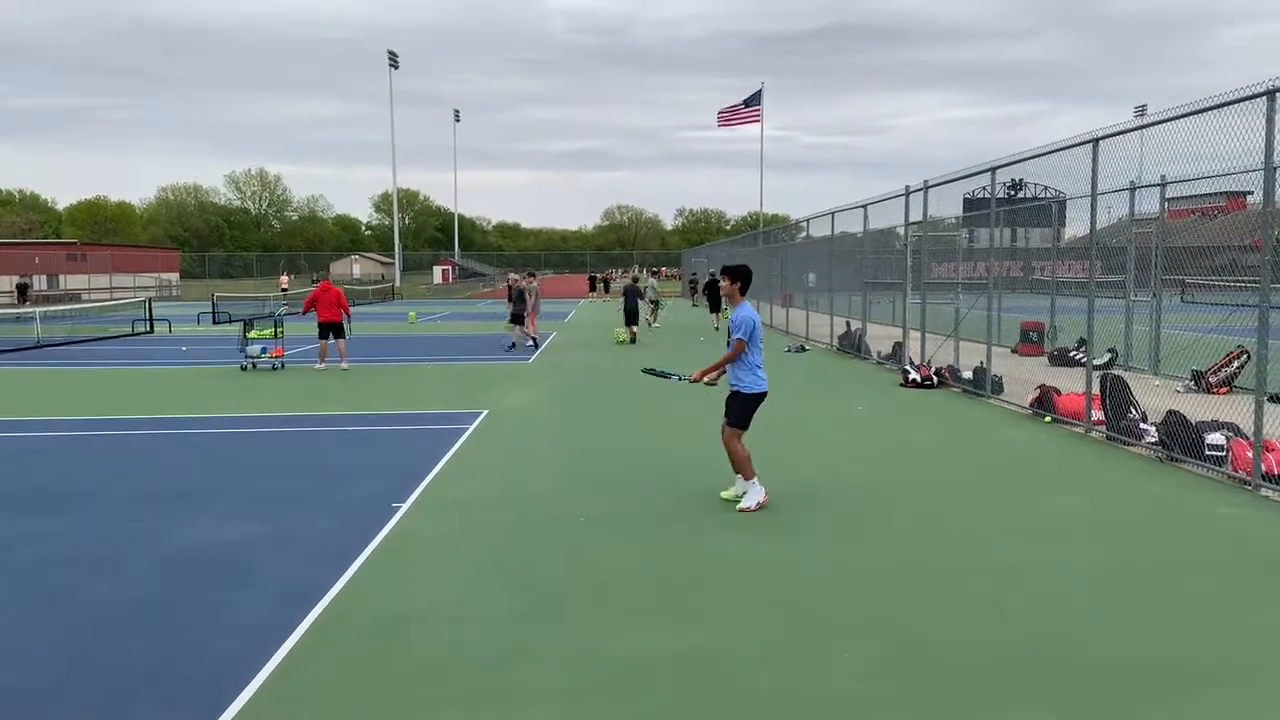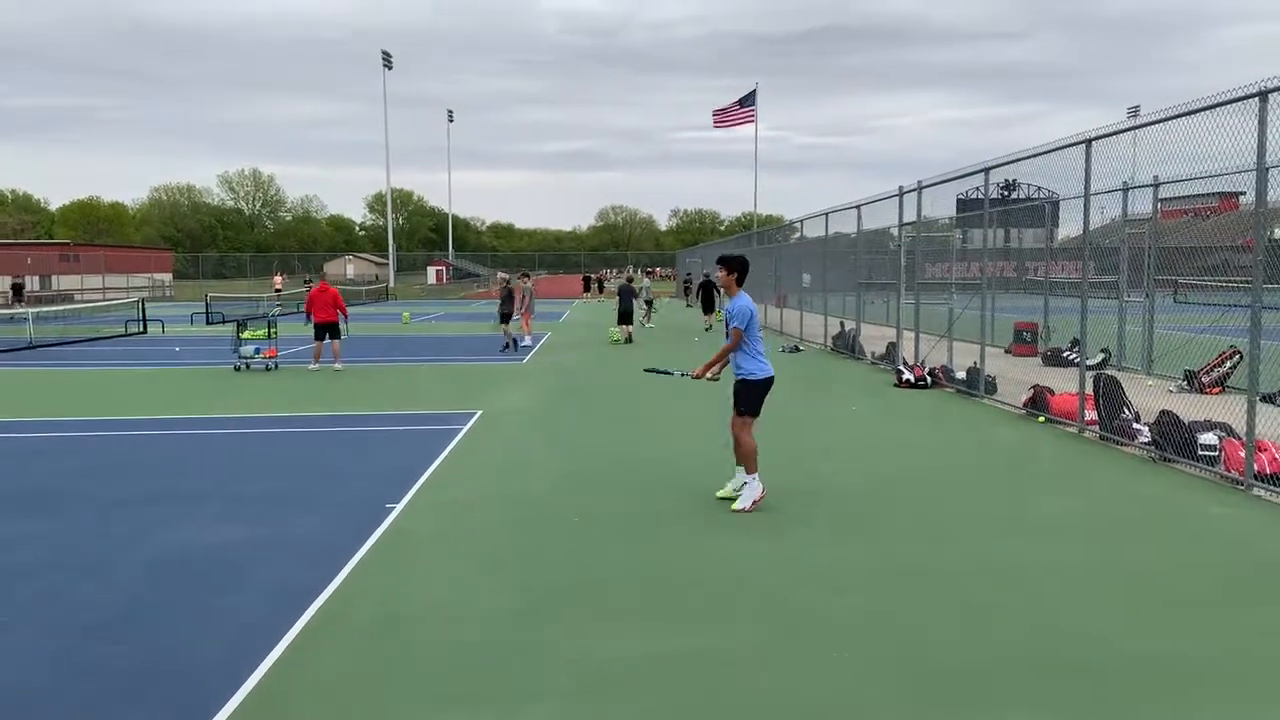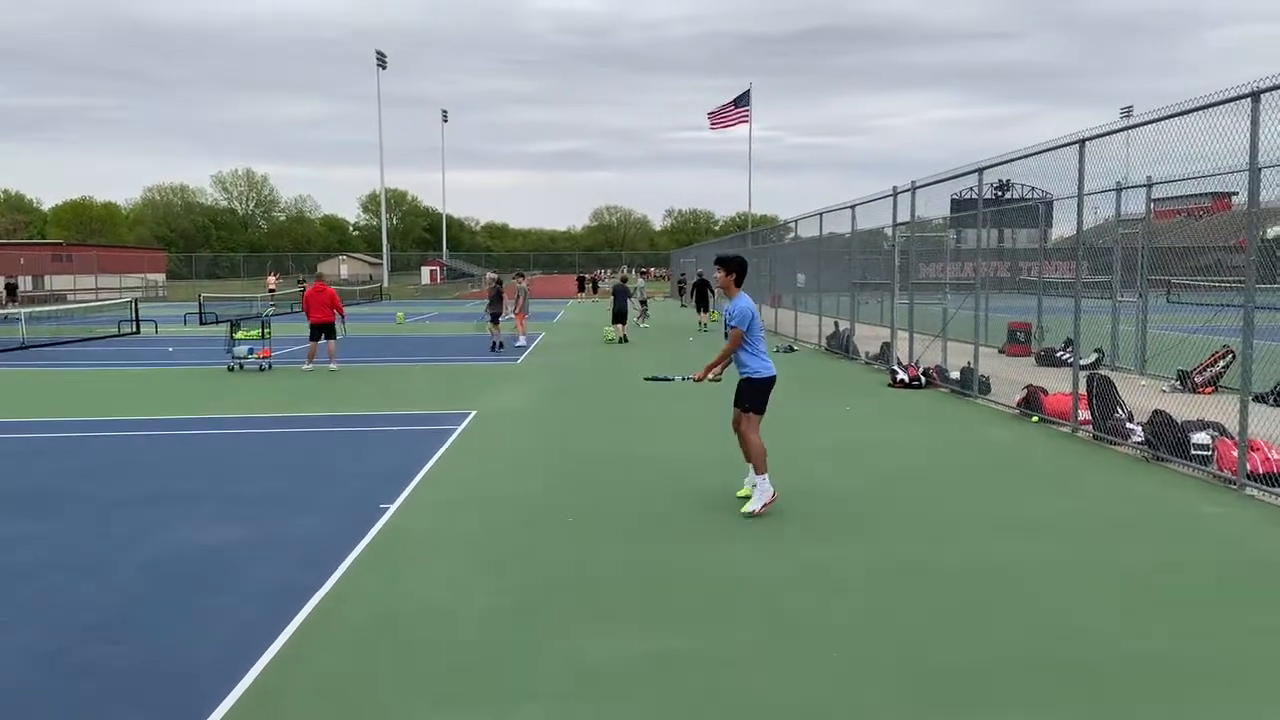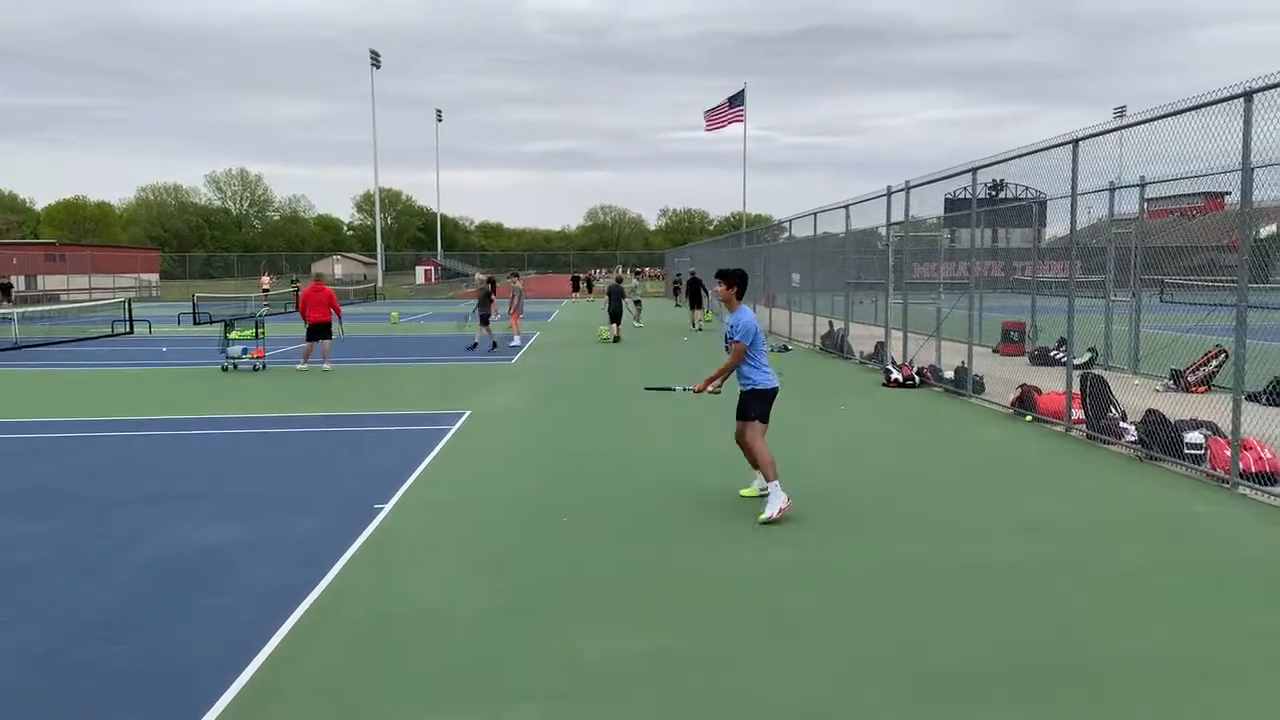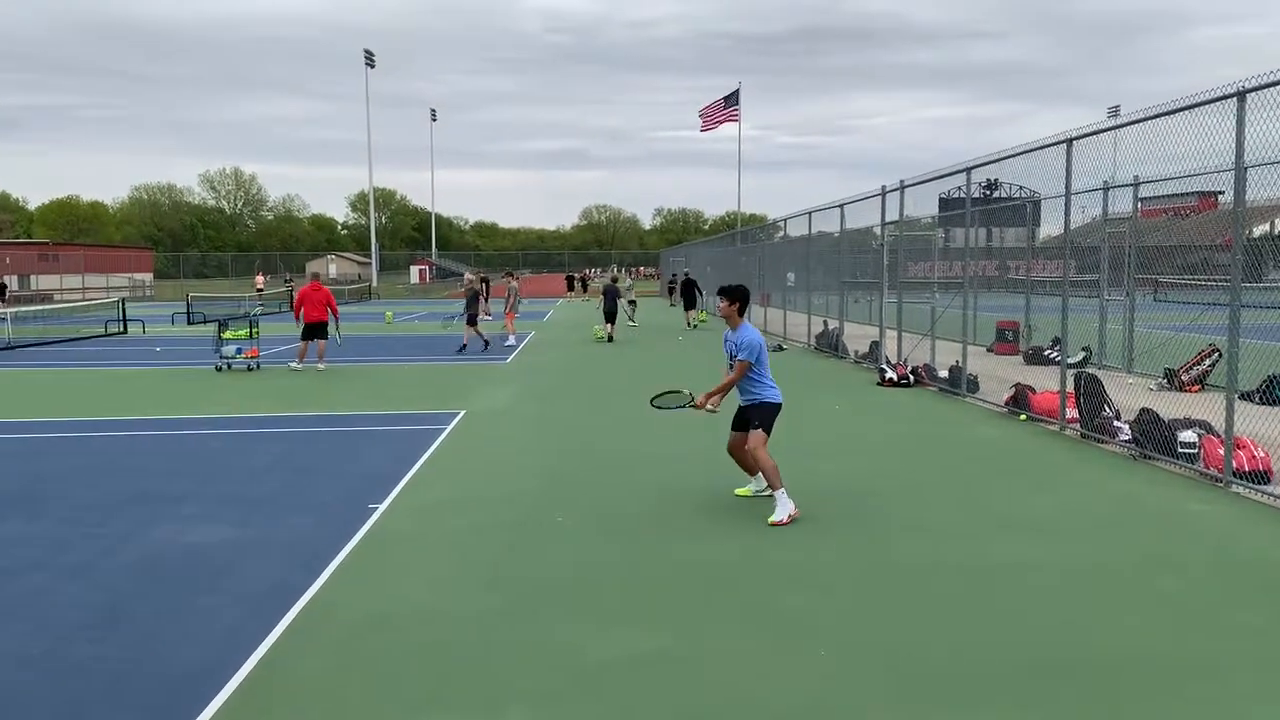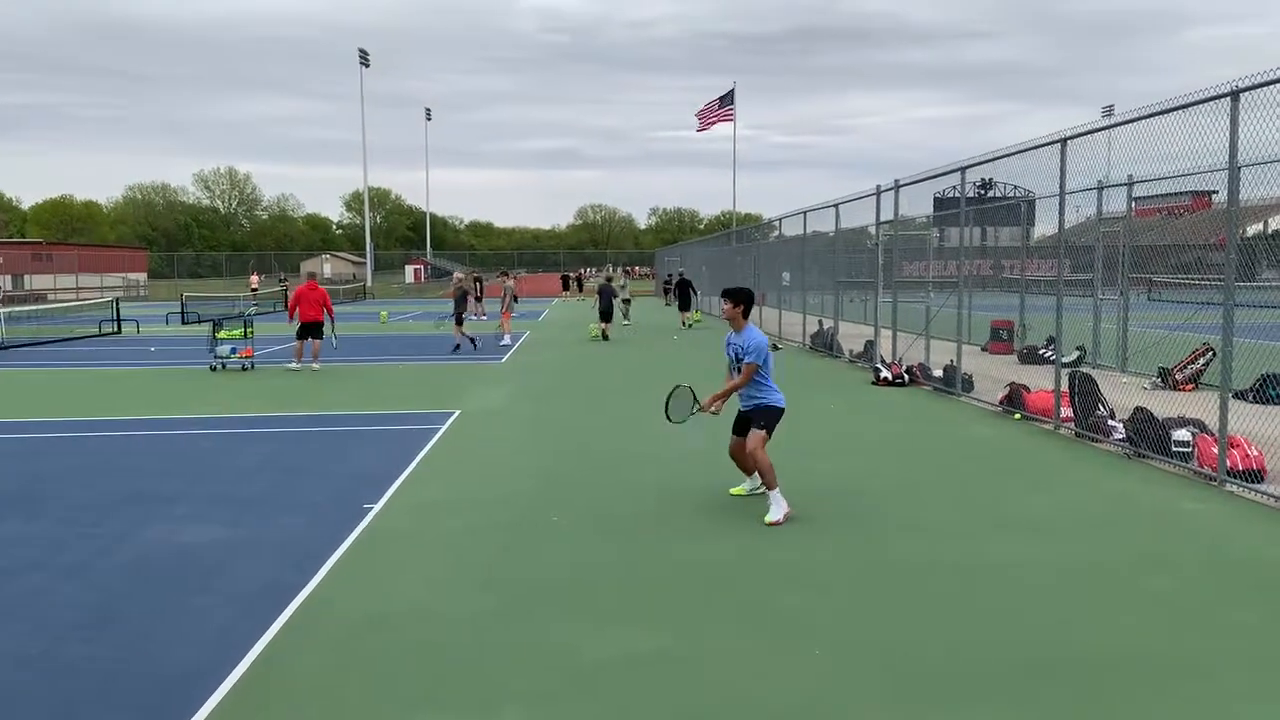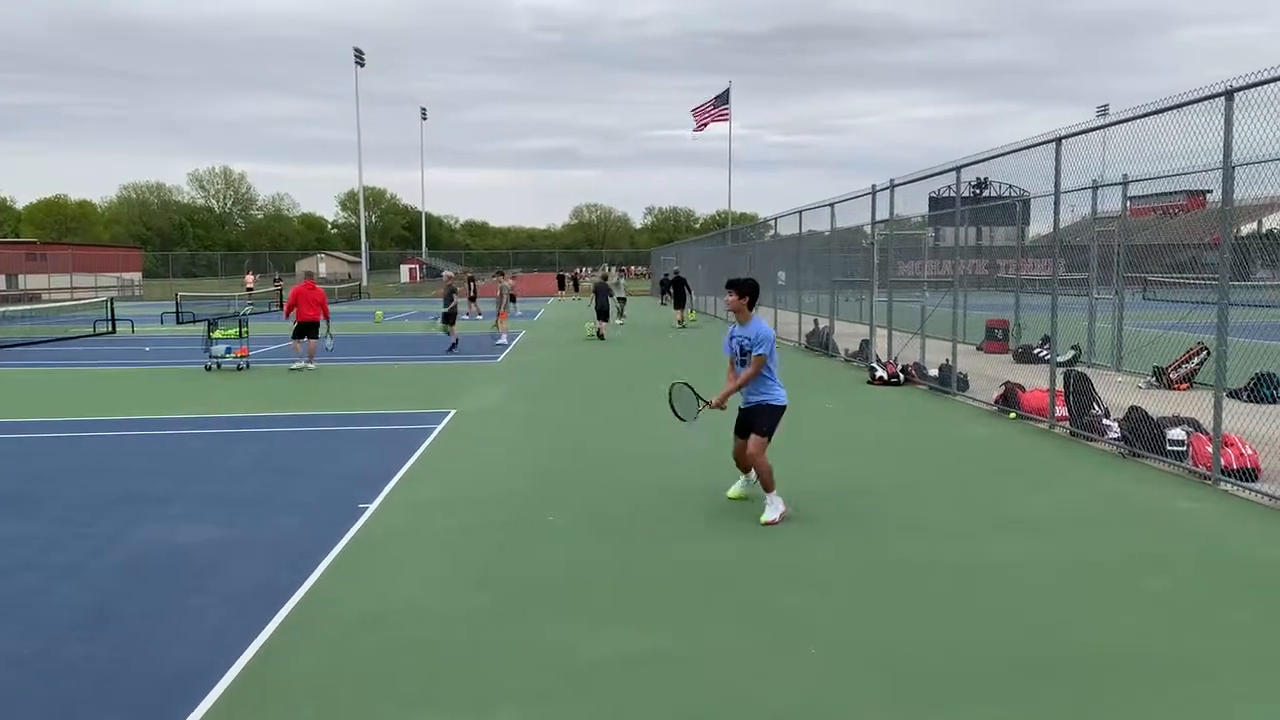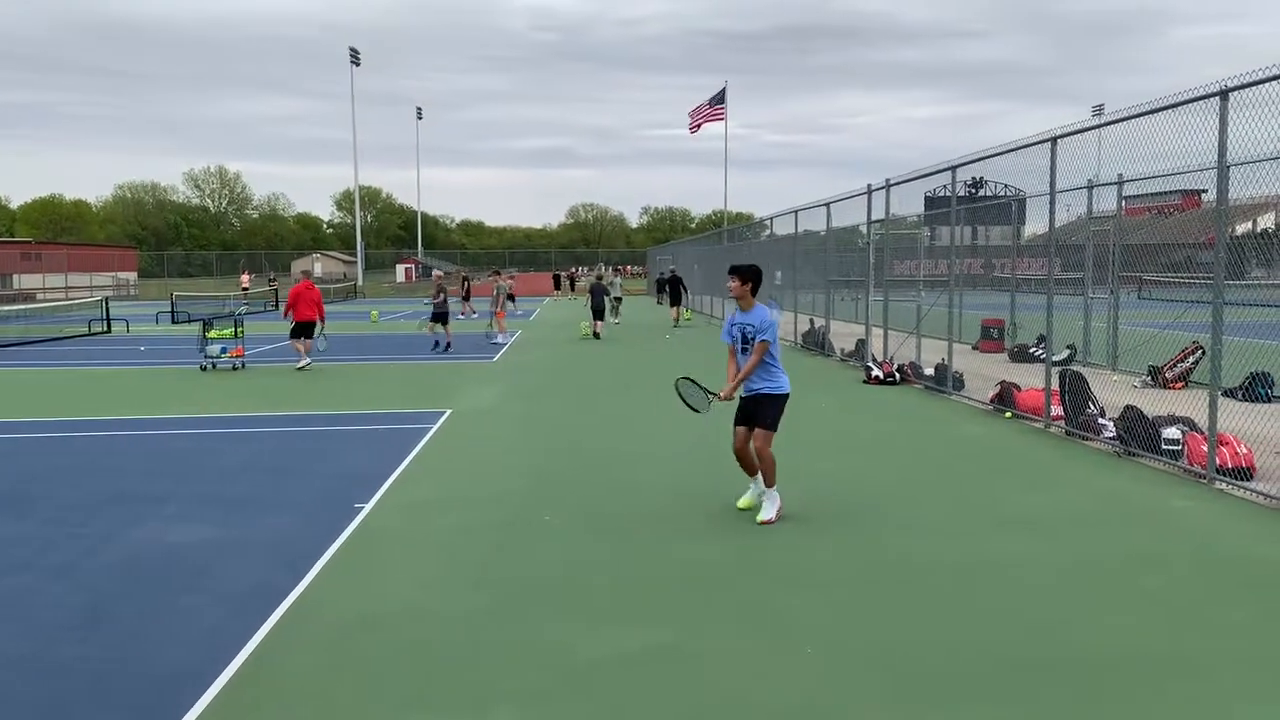
dt=0.1s
person 1, frame 1
left shoulder: (744, 316)
right shoulder: (737, 313)
left elbow: (734, 353)
left wrist: (704, 372)
right wrist: (717, 373)
left hip: (749, 388)
right hip: (741, 386)
left knee: (730, 439)
right knee: (731, 437)
left ankle: (756, 491)
right ankle: (742, 486)
person 1, frame 2
left shoulder: (742, 306)
right shoulder: (732, 304)
left elbow: (732, 344)
left wrist: (706, 366)
right wrist: (718, 367)
left hip: (756, 376)
right hip: (746, 375)
left knee: (743, 430)
right knee: (736, 428)
left ankle: (753, 487)
right ankle: (740, 481)
person 1, frame 3
left shoulder: (742, 306)
right shoulder: (731, 305)
left elbow: (732, 345)
left wrist: (707, 369)
right wrist: (720, 368)
left hip: (758, 375)
right hip: (748, 374)
left knee: (749, 429)
right knee: (738, 425)
left ankle: (764, 488)
right ankle: (755, 478)
person 1, frame 4
left shoulder: (746, 322)
right shoulder: (730, 318)
left elbow: (734, 359)
left wrist: (707, 381)
right wrist: (718, 383)
left hip: (762, 386)
right hip: (748, 386)
left knee: (754, 439)
right knee: (740, 436)
left ankle: (778, 496)
right ankle: (763, 481)
person 1, frame 5
left shoulder: (750, 338)
right shoulder: (728, 334)
left elbow: (737, 376)
right elbow: (732, 372)
left wrist: (708, 395)
right wrist: (718, 398)
left hip: (766, 400)
right hip: (748, 400)
left knee: (755, 447)
right knee: (734, 447)
left ankle: (784, 503)
right ankle: (760, 483)
person 1, frame 6
left shoulder: (756, 340)
right shoulder: (730, 338)
left elbow: (744, 378)
right elbow: (732, 373)
left wrist: (714, 397)
right wrist: (719, 401)
left hip: (768, 403)
right hip: (747, 405)
left knee: (754, 448)
right knee: (736, 451)
left ankle: (778, 502)
right ankle: (755, 480)
person 1, frame 7
left shoulder: (763, 331)
right shoulder: (732, 332)
left elbow: (753, 371)
right elbow: (733, 368)
left wrist: (724, 395)
right wrist: (725, 396)
left hip: (771, 401)
right hip: (749, 401)
left knee: (755, 452)
right knee: (739, 453)
left ankle: (774, 502)
right ankle: (748, 478)
person 1, frame 8
left shoulder: (766, 318)
right shoulder: (732, 319)
left elbow: (756, 358)
right elbow: (733, 357)
left wrist: (733, 387)
right wrist: (729, 387)
left hip: (773, 390)
right hip: (748, 391)
left knee: (761, 446)
right knee: (739, 446)
left ankle: (772, 498)
right ankle: (756, 483)
